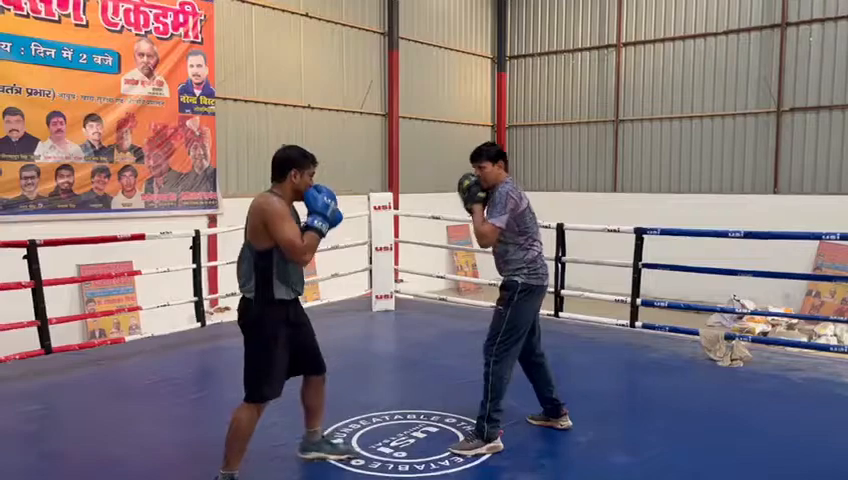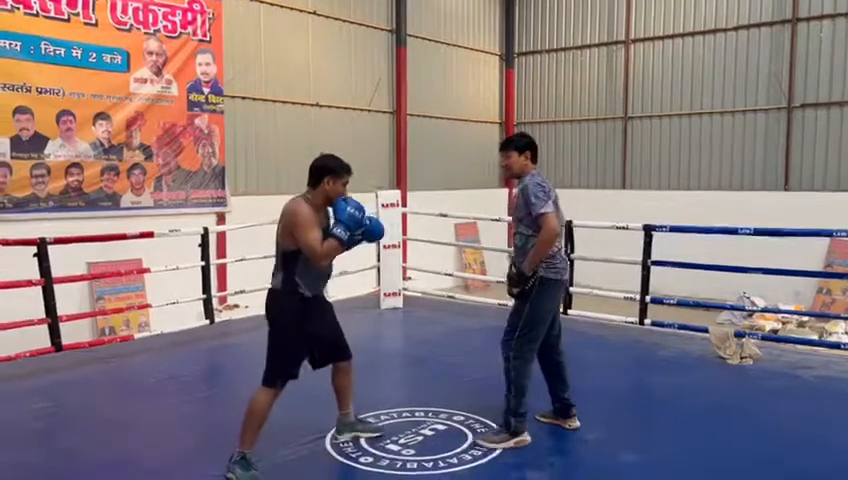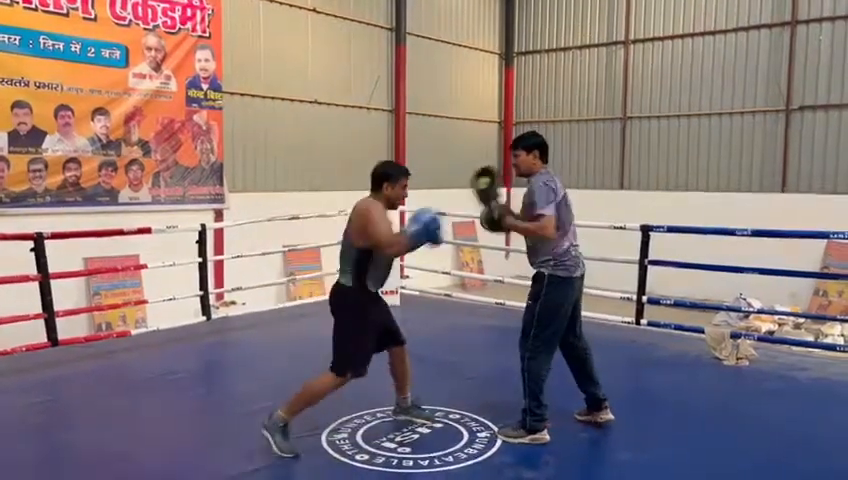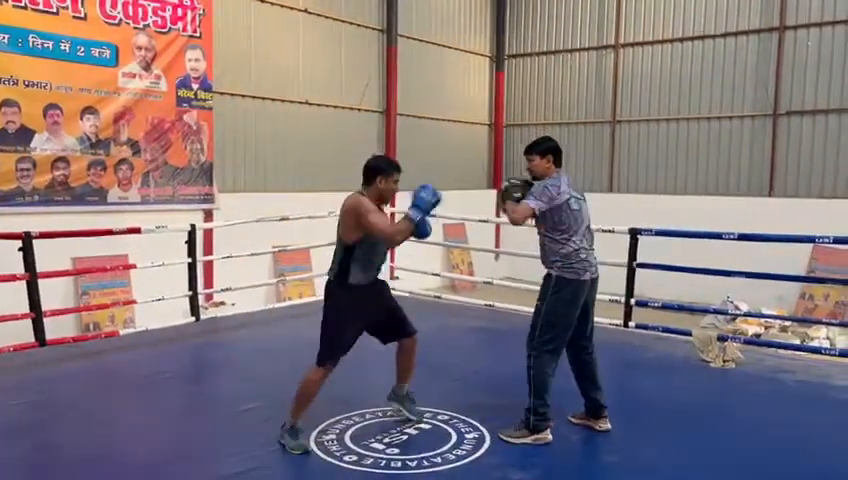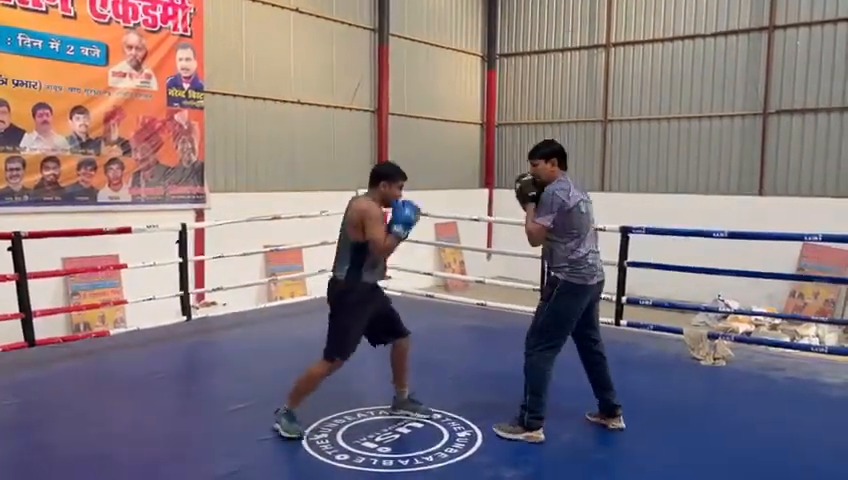
dt=1s
person 1, frame 1
left shoulder: (505, 193)
right shoulder: (501, 193)
left elbow: (485, 239)
right elbow: (493, 235)
left wrist: (475, 206)
right wrist: (477, 204)
left hip: (523, 282)
right hip: (529, 280)
left knee: (497, 352)
right knee: (529, 349)
left ankle: (488, 434)
right ankle: (556, 412)
person 1, frame 2
left shoulder: (532, 185)
right shoulder: (533, 185)
left elbow: (552, 229)
left wrist: (526, 268)
right wrist: (527, 264)
left hip: (543, 277)
right hip: (551, 275)
left knee: (516, 347)
right knee: (548, 345)
left ankle: (514, 427)
right ankle: (564, 411)
person 1, frame 3
left shoulder: (540, 185)
right shoulder: (546, 183)
left elbow: (546, 231)
right elbow: (530, 220)
left wrist: (508, 222)
right wrist: (509, 213)
left hip: (554, 274)
right hip: (571, 271)
left knee: (534, 347)
right knee: (572, 340)
left ankle: (535, 425)
right ankle: (598, 406)
person 1, frame 4
left shoulder: (547, 187)
right shoulder: (569, 188)
left elbow: (517, 217)
left wrist: (508, 200)
right wrist: (521, 200)
left hip: (565, 276)
right hip: (586, 273)
left knee: (542, 348)
right knee: (580, 345)
left ankle: (537, 425)
right ankle: (597, 413)
person 1, frame 5
left shoulder: (553, 192)
right shoulder: (575, 190)
left elbow: (535, 237)
left wrist: (529, 205)
right wrist: (537, 202)
left hip: (569, 280)
right hip: (591, 277)
left knee: (539, 347)
right knee: (590, 343)
left ankle: (531, 424)
right ankle: (611, 412)
person 2, frame 1
left shoulder: (283, 204)
right shoulder: (270, 205)
right elbow: (300, 255)
left wrist: (317, 221)
right wrist: (319, 218)
left hip: (288, 305)
right hip: (264, 311)
left knee: (316, 372)
right knee: (257, 399)
left ankle: (313, 440)
person 2, frame 2
left shoulder: (320, 209)
right shoulder: (300, 210)
left elbow: (325, 248)
right elbow: (320, 258)
left wrist: (357, 233)
right wrist: (344, 226)
left hip: (312, 300)
right hip: (289, 304)
left knee: (343, 359)
right knee: (273, 383)
left ankle: (346, 422)
person 2, frame 3
left shoulder: (376, 210)
right shoulder: (371, 209)
left elbow: (388, 246)
right elbow: (392, 248)
left wrist: (423, 233)
right wrist: (420, 228)
left hip: (367, 295)
right hip: (353, 298)
left knee: (397, 345)
right knee: (342, 373)
left ankle: (404, 404)
right ankle: (278, 421)
person 2, frame 4
left shoulder: (372, 205)
right shoulder: (359, 205)
left elbow: (385, 236)
right elbow: (392, 237)
left wrist: (416, 222)
right wrist: (418, 209)
left hip: (371, 287)
right hip: (344, 293)
left knee: (408, 337)
right knee: (326, 364)
left ankle: (400, 393)
right ankle: (291, 427)
person 2, frame 5
left shoulder: (365, 205)
right shoulder: (369, 208)
right elbow: (381, 250)
left wrist: (394, 226)
right wrist: (401, 226)
left hip: (367, 288)
right hip: (349, 292)
left knee: (401, 339)
right knee: (333, 360)
left ankle: (402, 399)
right ankle: (286, 412)
